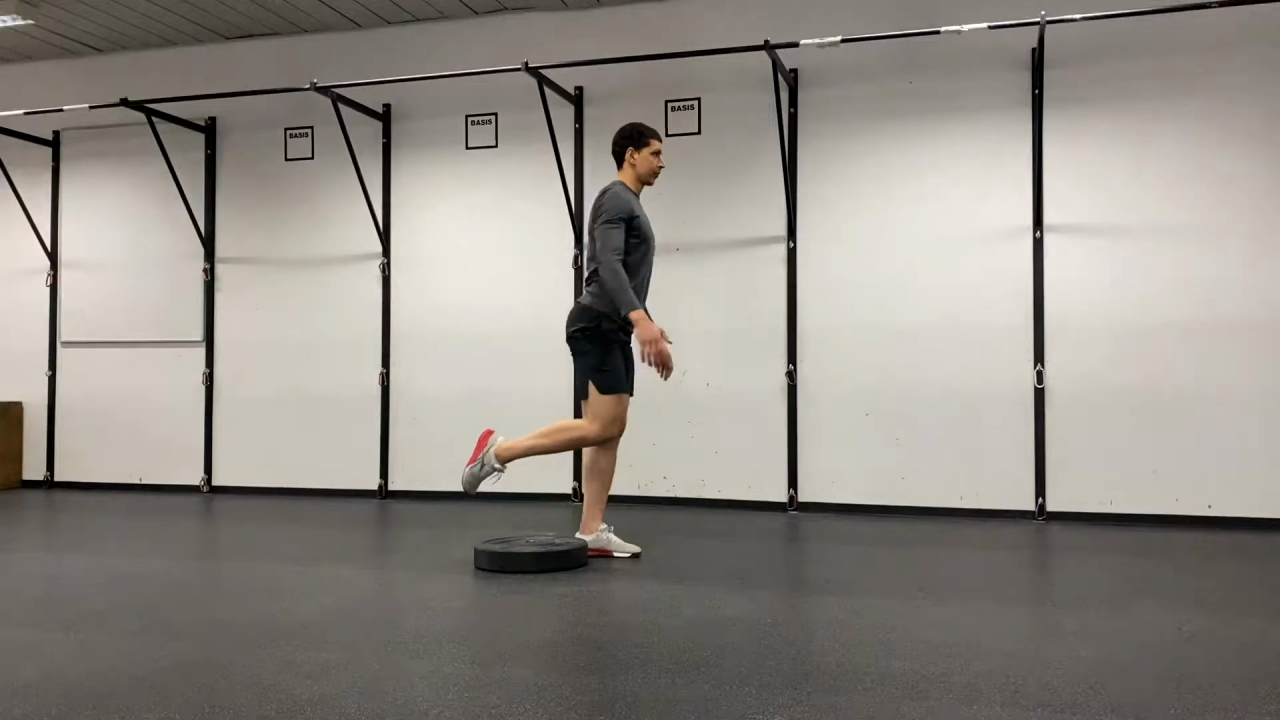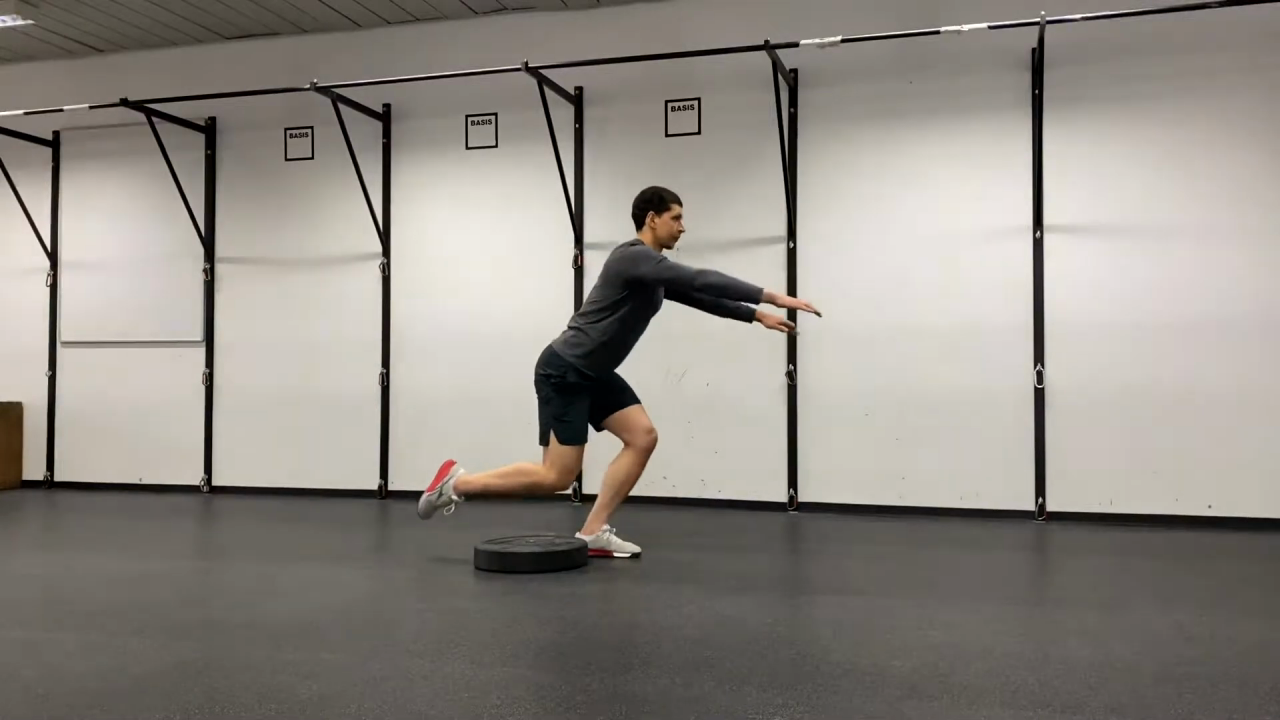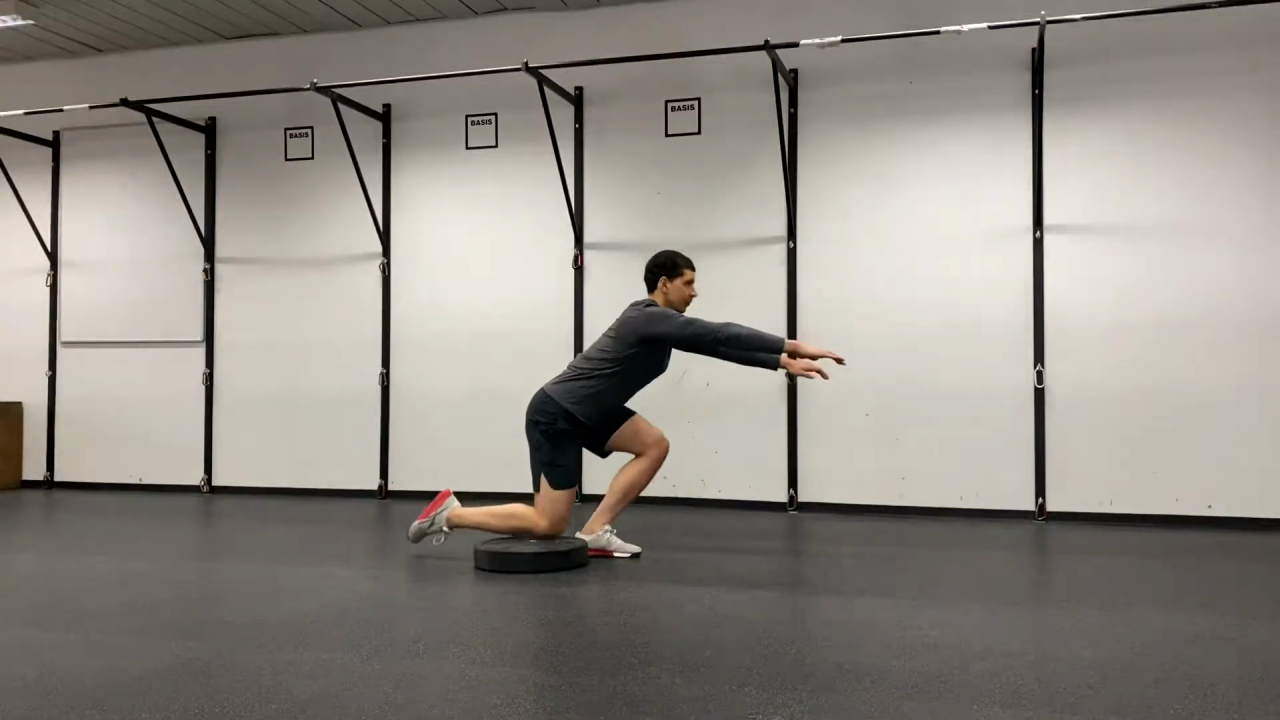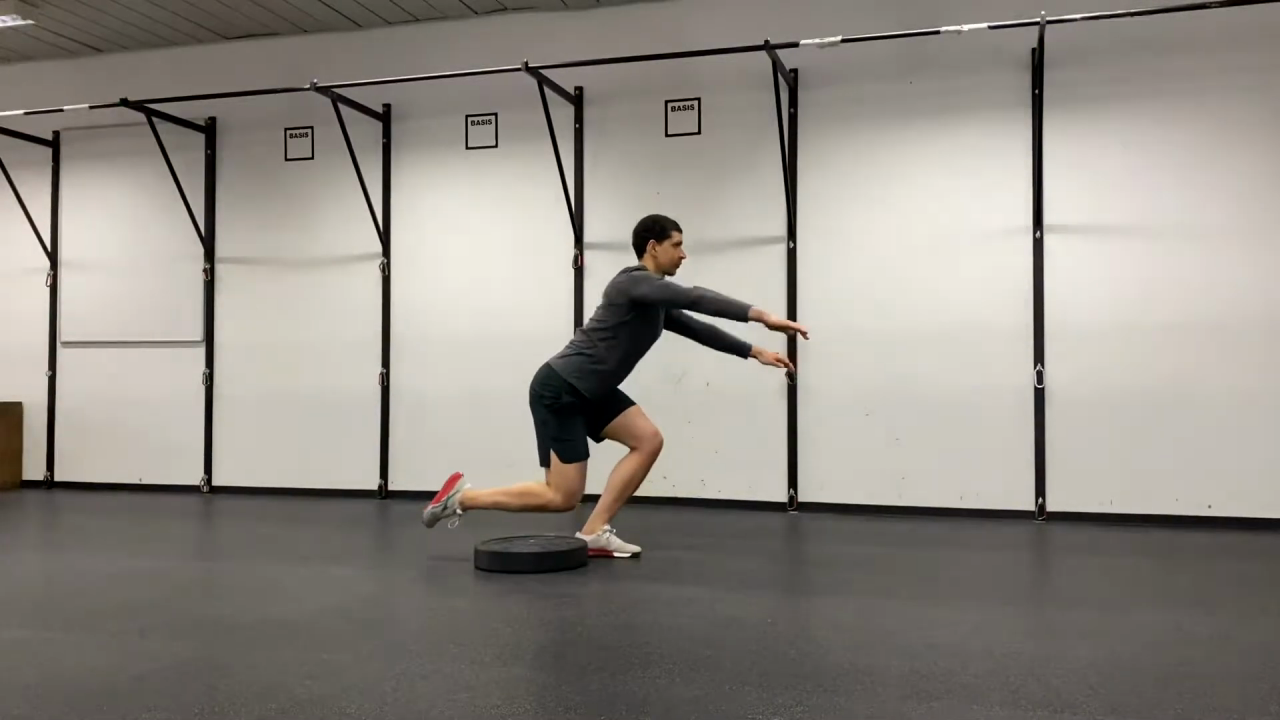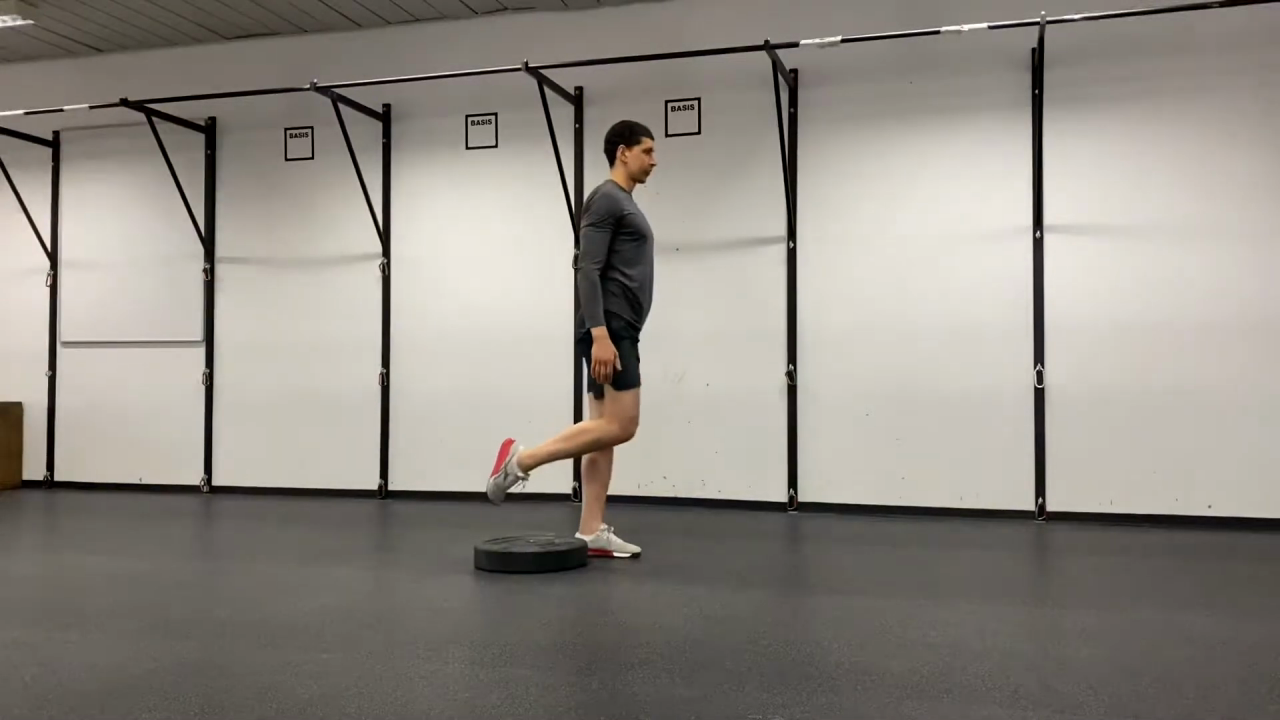
dt=1s
person 1, frame 1
left shoulder: (629, 206)
right shoulder: (616, 199)
right elbow: (608, 265)
left wrist: (648, 333)
right wrist: (640, 319)
left hip: (611, 330)
right hip: (599, 326)
left knee: (610, 430)
right knee: (601, 427)
left ankle: (592, 532)
right ankle: (500, 451)
person 1, frame 2
left shoulder: (651, 271)
right shoulder: (633, 257)
left elbow: (696, 295)
right elbow: (699, 280)
left wrist: (756, 315)
right wrist: (769, 296)
left hip: (592, 372)
right hip: (565, 371)
left knee: (643, 437)
right knee: (557, 477)
left ankle: (594, 532)
right ankle: (457, 483)
person 1, frame 3
left shoulder: (662, 323)
right shoulder: (648, 319)
left elbow: (715, 345)
right elbow: (718, 335)
left wrist: (782, 361)
right wrist: (792, 346)
left hip: (584, 411)
right hip: (555, 415)
left knee: (654, 445)
right knee: (549, 524)
left ankle: (596, 532)
right ankle: (447, 514)
person 1, frame 4
left shoulder: (654, 302)
right shoulder: (634, 281)
left elbow: (695, 328)
right elbow: (692, 297)
left wrist: (754, 352)
right wrist: (758, 314)
left hip: (587, 391)
right hip: (558, 391)
left knee: (648, 440)
right knee: (560, 497)
left ankle: (594, 532)
right ankle: (461, 497)
person 1, frame 5
left shoulder: (625, 206)
right shoulder: (606, 199)
right elbow: (589, 270)
left wrist: (624, 342)
right wrist: (599, 334)
left hip: (619, 331)
right hip: (608, 328)
left knee: (607, 430)
right knee: (619, 427)
left ankle: (591, 533)
right ankle: (521, 459)
